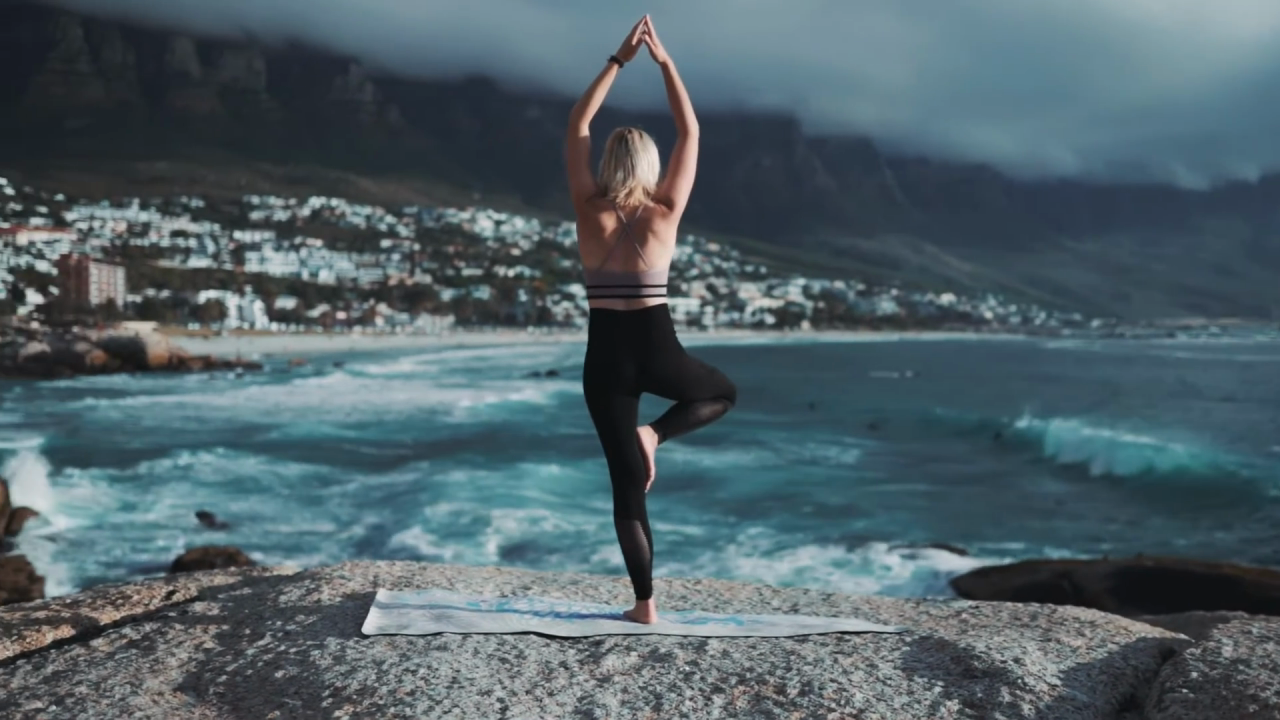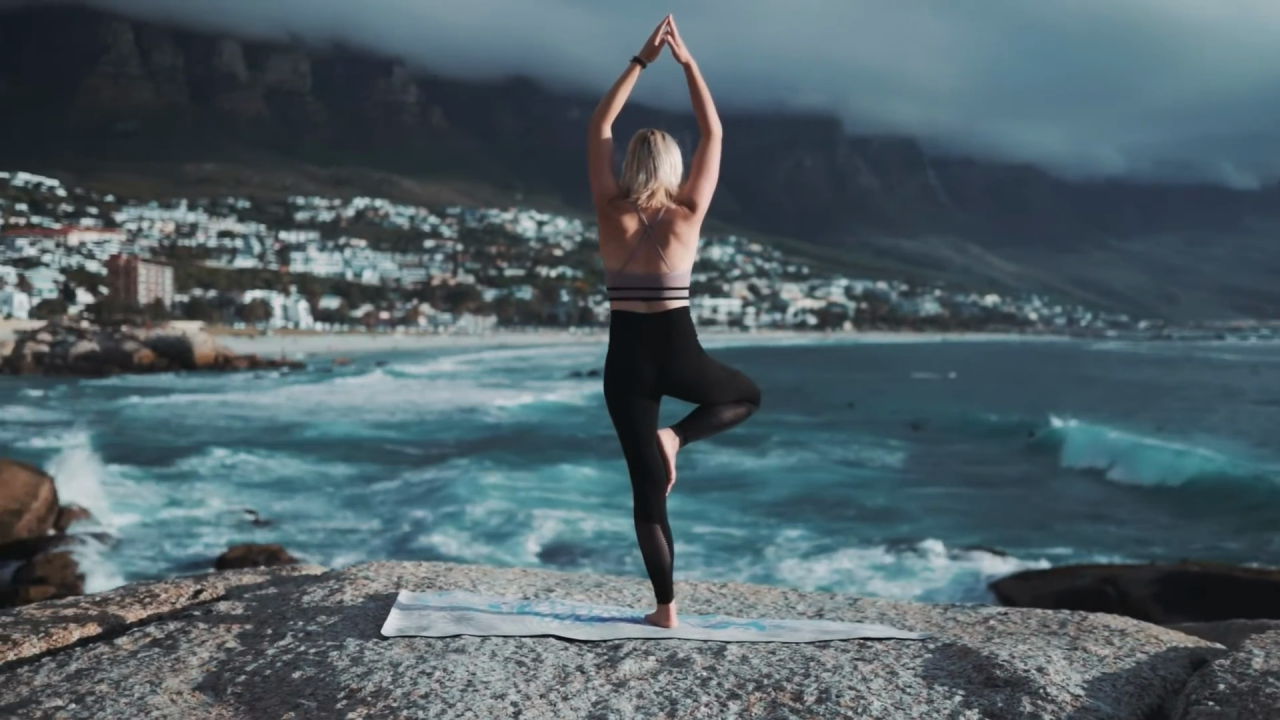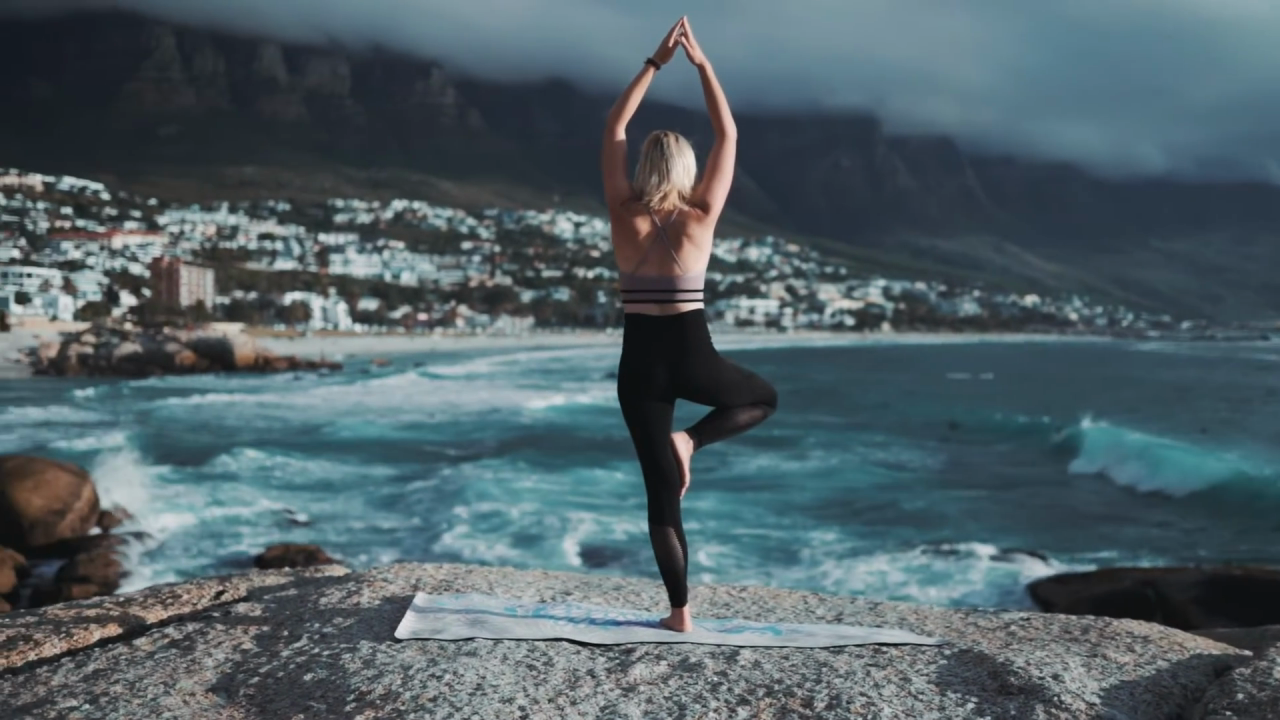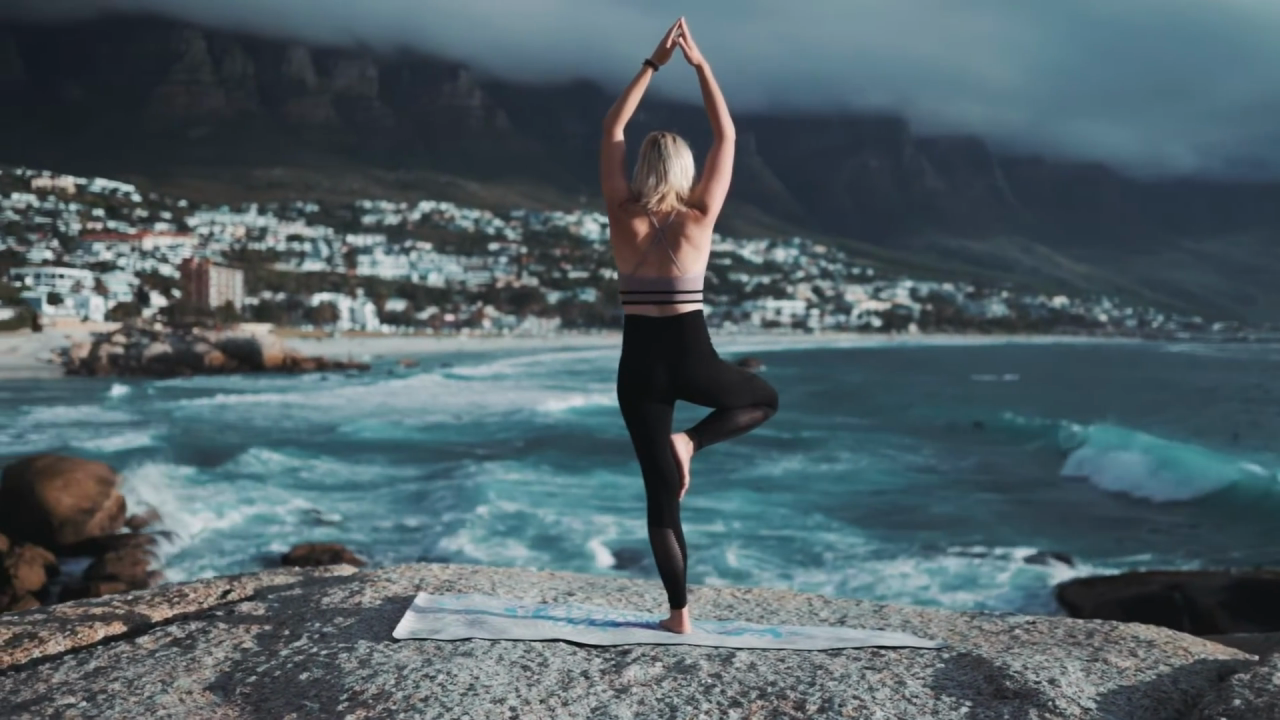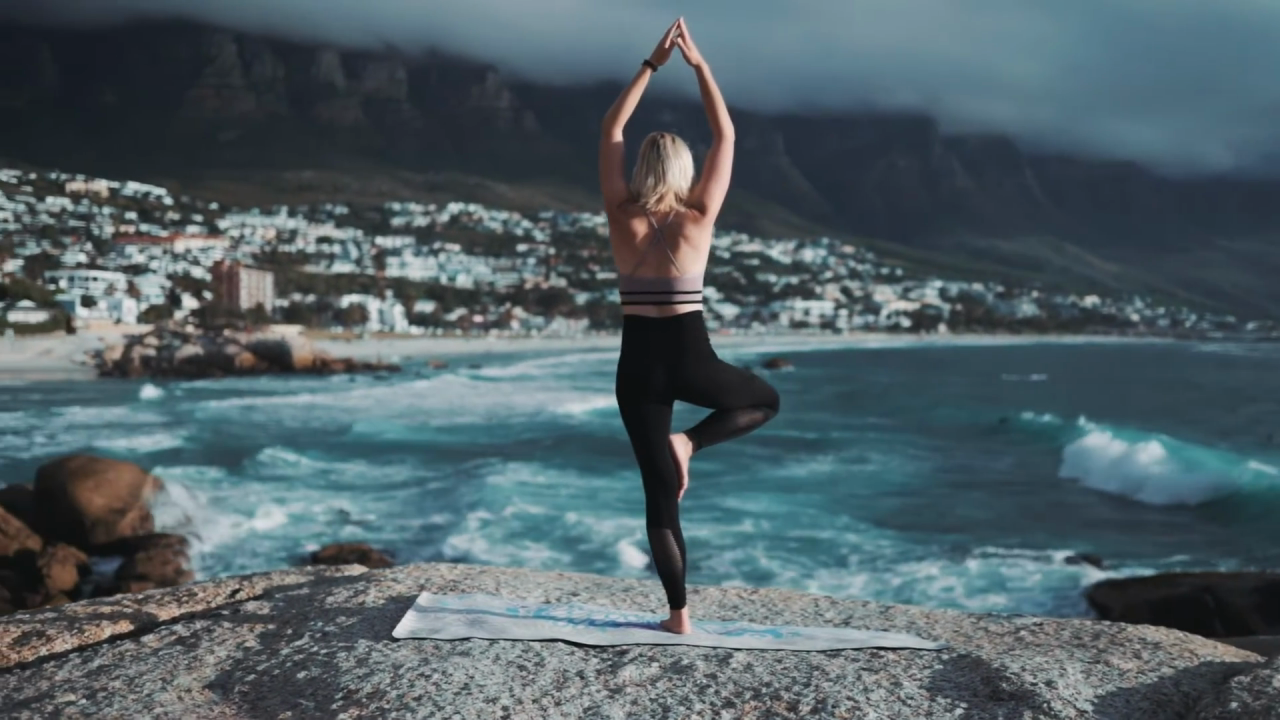
dt=0.5s
person 1, frame 1
left shoulder: (589, 212)
right shoulder: (665, 213)
left elbow: (577, 125)
right elbow: (689, 130)
left wrist: (619, 59)
right wrist: (662, 59)
left hip: (606, 358)
right hip: (657, 352)
left knee: (627, 487)
right knee: (723, 392)
left ankle: (645, 605)
right ankle: (656, 434)
person 1, frame 2
left shoulder: (610, 214)
right shoulder: (687, 216)
left elbow: (599, 127)
right elbow: (714, 133)
left wrist: (641, 60)
right wrist: (687, 60)
left hip: (626, 360)
right hip: (678, 354)
left knee: (647, 490)
right knee: (747, 395)
left ankle: (665, 609)
right ankle: (677, 436)
person 1, frame 3
left shoulder: (624, 216)
right shoulder: (700, 218)
left elbow: (613, 130)
right elbow: (727, 134)
left wrist: (654, 63)
right wrist: (700, 62)
left hip: (639, 363)
right hip: (691, 357)
left knee: (661, 493)
right knee: (763, 397)
left ankle: (680, 613)
right ankle: (691, 440)
person 1, frame 4
left shoulder: (622, 217)
right shoulder: (699, 219)
left elbow: (611, 131)
right elbow: (726, 135)
left wrist: (652, 63)
right wrist: (699, 63)
left hip: (640, 364)
right hip: (691, 359)
left knee: (661, 495)
right knee: (764, 398)
left ankle: (679, 615)
right ankle: (691, 441)
person 1, frame 5
left shoulder: (621, 218)
right shoulder: (698, 219)
left elbow: (610, 131)
right elbow: (725, 135)
left wrist: (651, 64)
right wrist: (697, 63)
left hip: (638, 365)
right hip: (690, 360)
left knee: (660, 495)
right knee: (765, 400)
left ankle: (679, 616)
right ankle: (690, 442)
